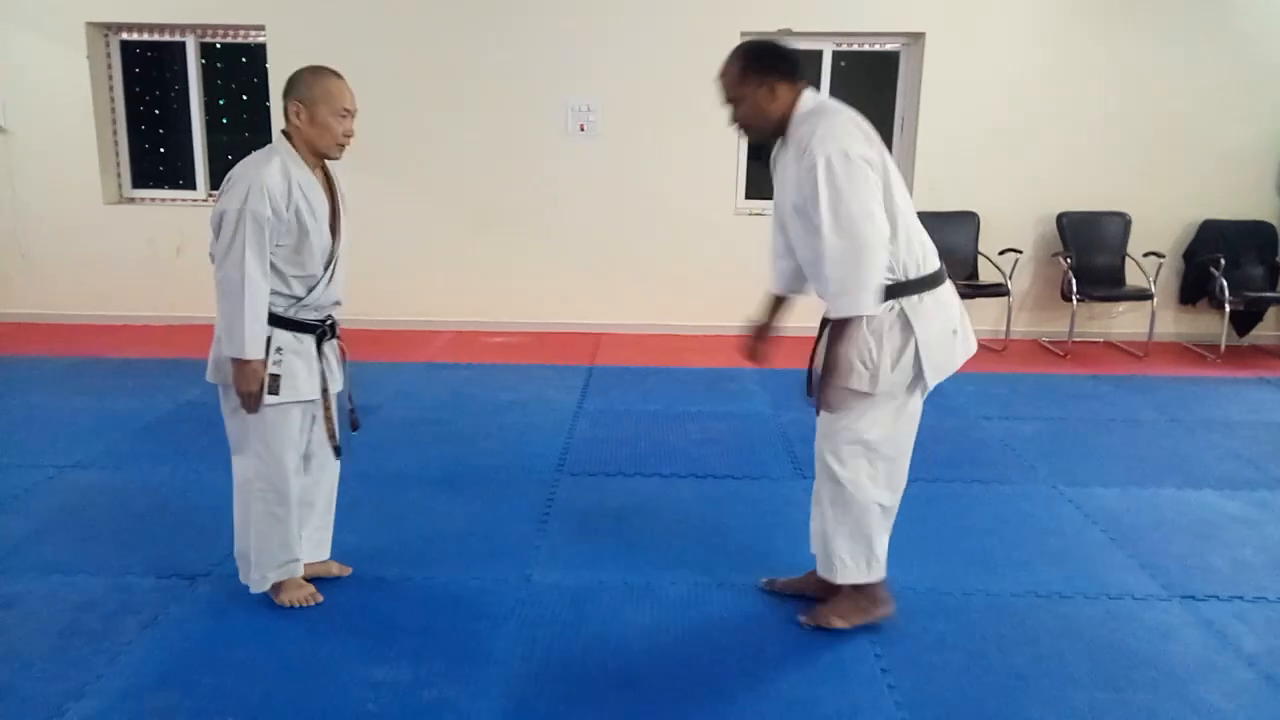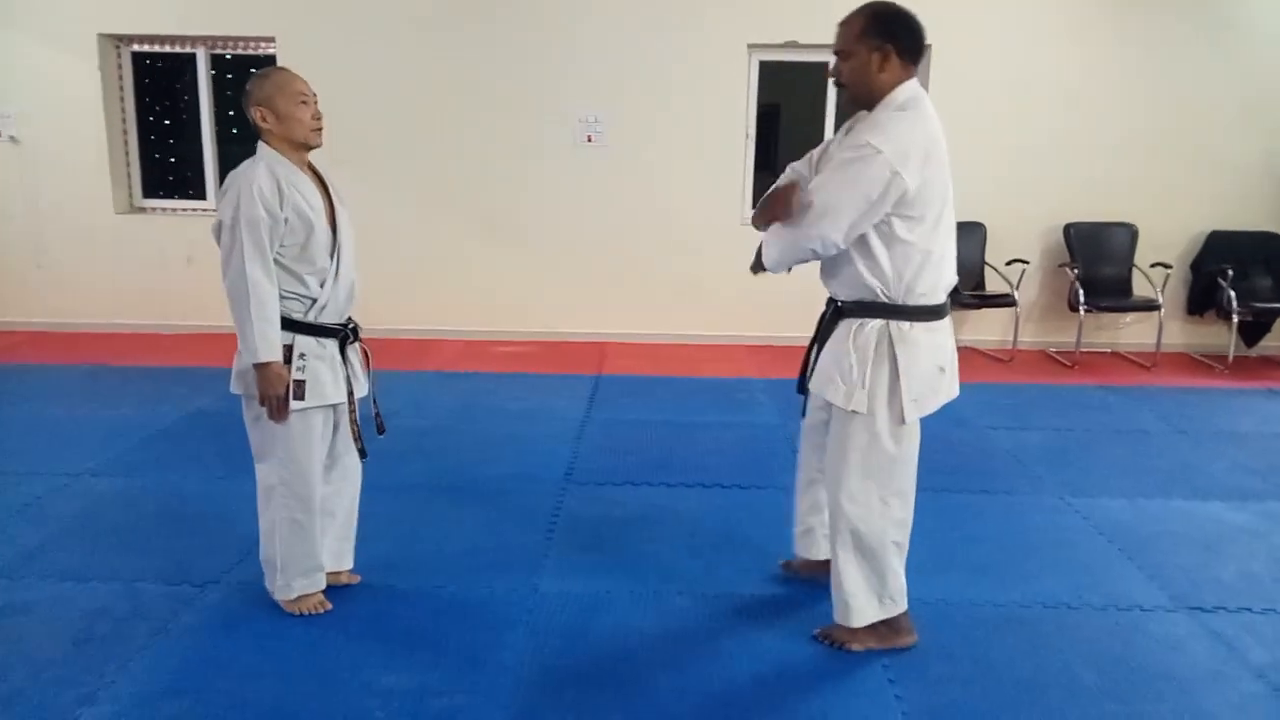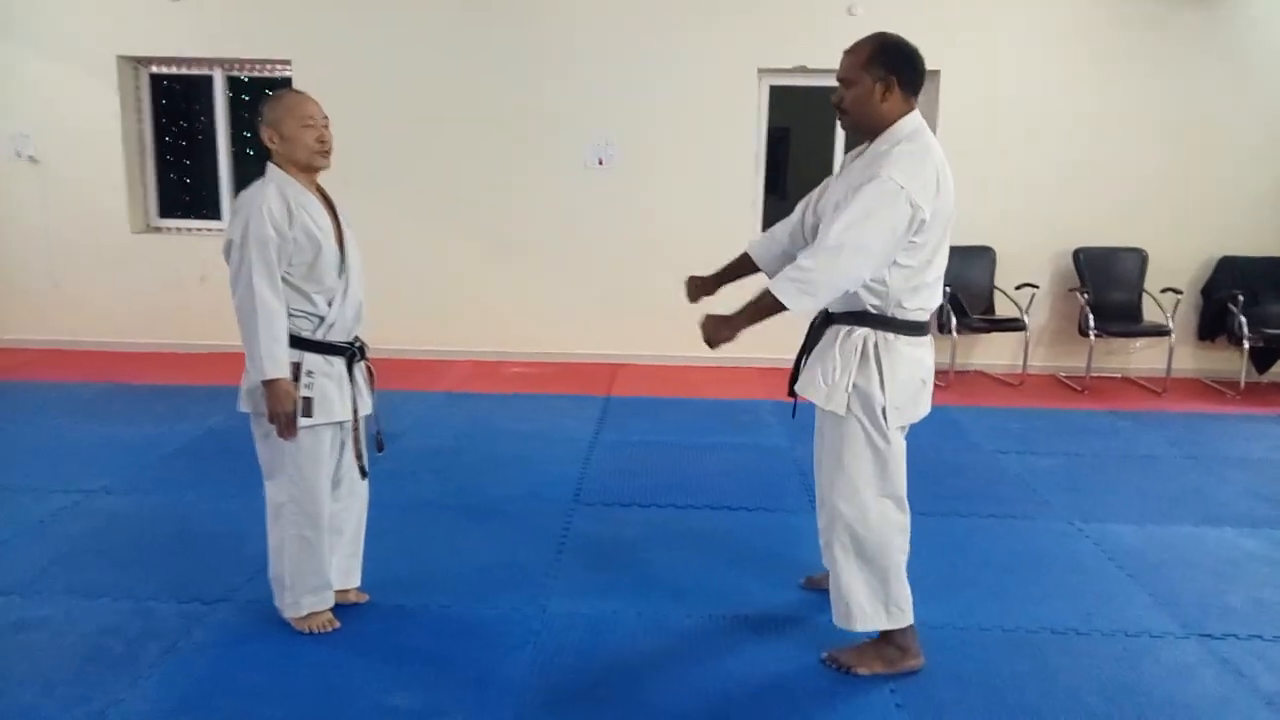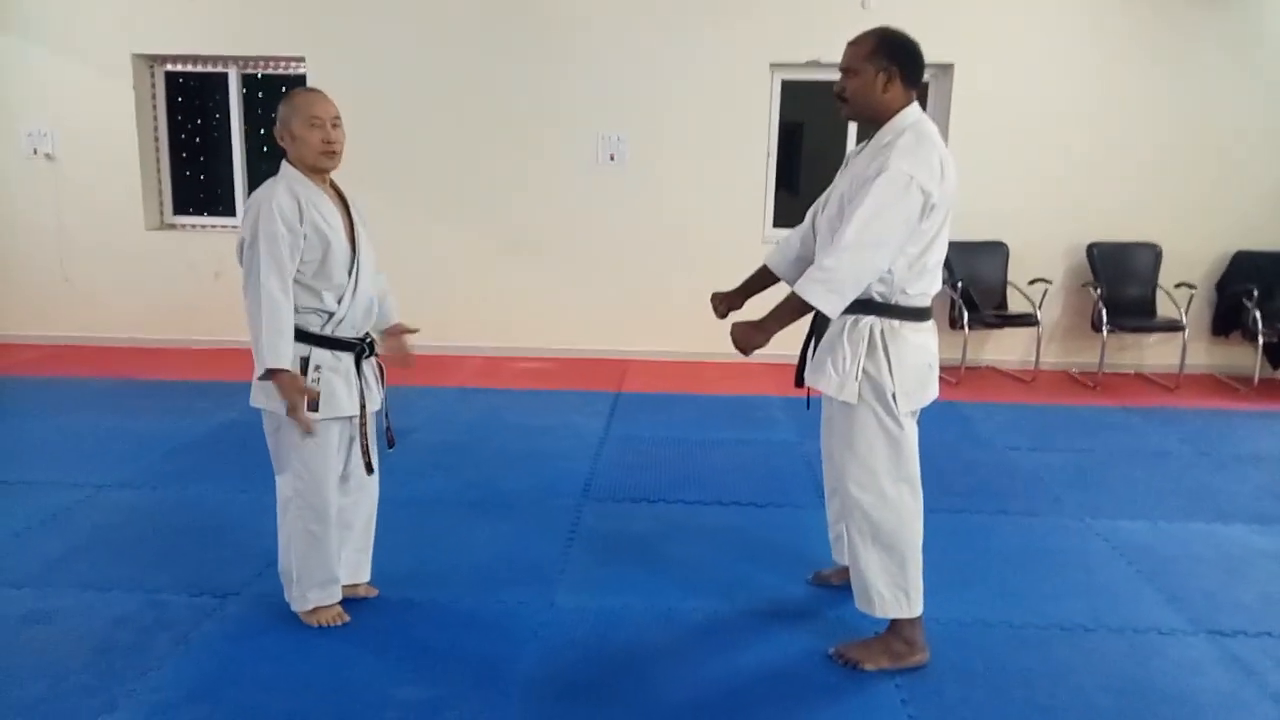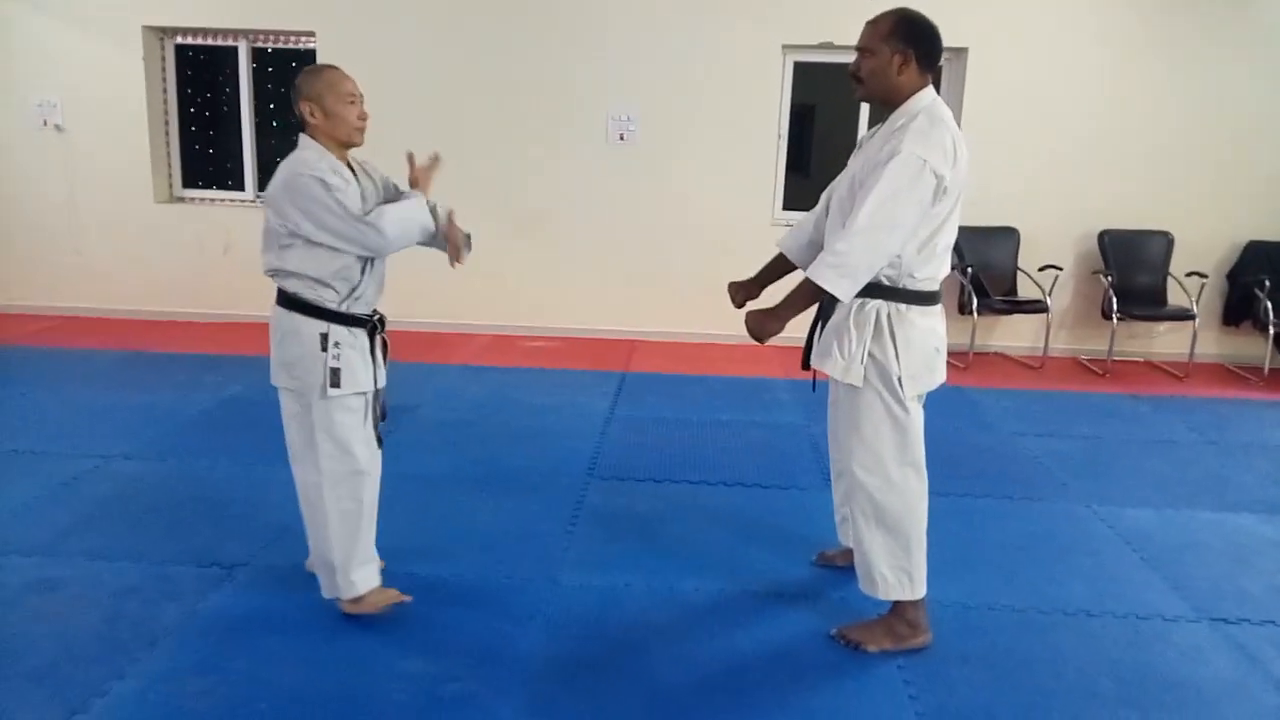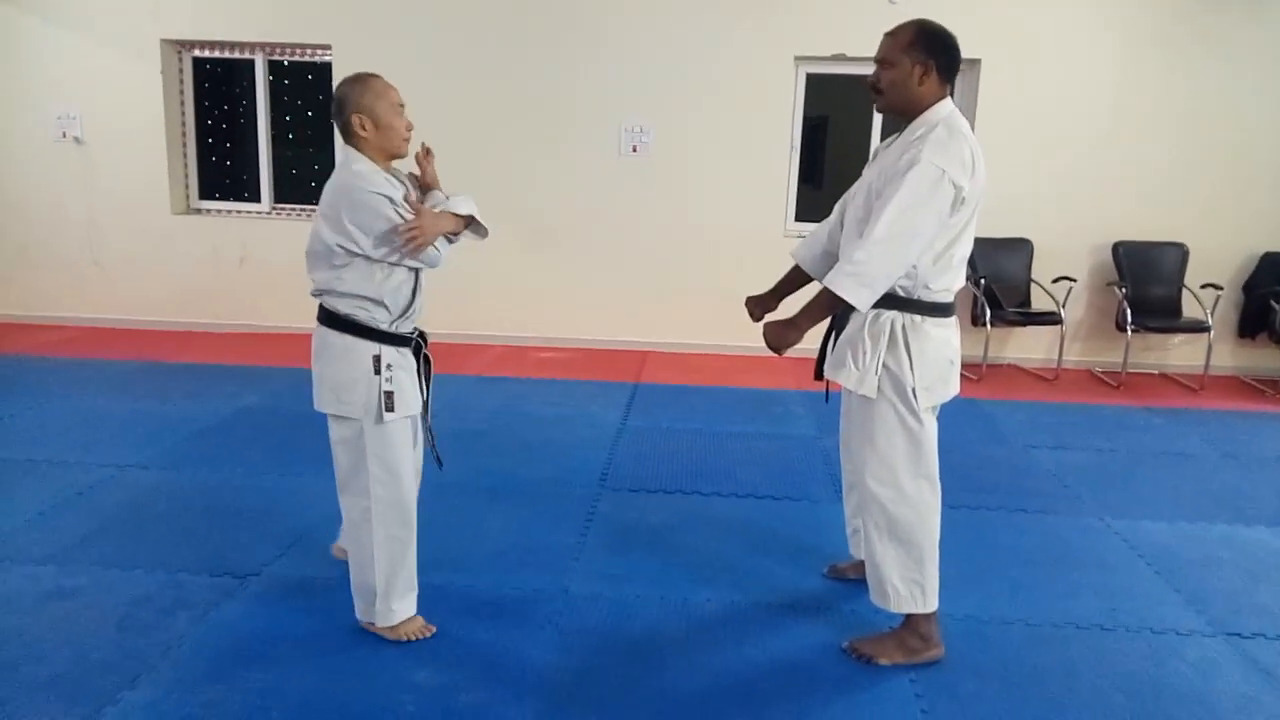
dt=0.5s
person 1, frame 1
left shoulder: (829, 139)
right shoulder: (795, 140)
left elbow: (856, 251)
right elbow: (796, 243)
left wrist: (835, 351)
right wrist: (770, 315)
left hip: (896, 317)
right hip: (869, 312)
left knee: (851, 450)
right knee: (844, 447)
left ankle: (865, 589)
right ankle: (835, 570)
person 1, frame 2
left shoulder: (892, 141)
right shoulder: (874, 124)
left elbow: (815, 230)
right elbow: (806, 181)
left wrist: (771, 243)
right wrist: (781, 200)
left hip: (885, 339)
right hip: (863, 326)
left knee: (865, 479)
right knee: (824, 446)
left ankle: (886, 618)
right ankle: (830, 554)
person 1, frame 3
left shoulder: (906, 168)
right shoulder: (875, 156)
left elbow: (830, 262)
right elbow: (799, 229)
left wrist: (735, 322)
right wrist: (717, 279)
left hip: (874, 352)
right hip: (856, 342)
left knee: (862, 489)
right knee: (847, 480)
left ankle: (896, 638)
right ankle: (853, 573)
person 1, frame 4
left shoulder: (911, 153)
right shoulder: (876, 148)
left elbow: (850, 259)
right elbow: (811, 236)
left wrist: (765, 327)
right wrist: (740, 293)
left hip: (880, 342)
right hip: (856, 336)
left knee: (878, 479)
right knee: (850, 467)
left ankle: (905, 633)
right ankle: (858, 563)
person 1, frame 5
left shoulder: (923, 138)
right shoulder: (893, 132)
left elbow: (863, 243)
right elbow: (826, 219)
left wrist: (780, 314)
right wrist: (758, 282)
left hip: (889, 325)
right hip: (866, 318)
left knee: (884, 462)
right knee: (856, 451)
left ankle: (908, 616)
right ankle: (862, 546)
person 1, frame 6
left shoulder: (941, 150)
right shoulder: (907, 143)
left elbow: (878, 253)
right elbow: (840, 229)
left wrist: (797, 325)
right wrist: (774, 294)
left hip: (903, 337)
right hip: (877, 329)
left knee: (897, 475)
right knee: (868, 461)
left ankle: (920, 628)
right ankle: (873, 557)
person 2, frame 1
left shoulder: (322, 177)
right shoulder: (261, 179)
right elbow: (240, 274)
right wrist: (246, 359)
left hip: (313, 344)
right hip: (270, 348)
left knee: (319, 455)
right knee: (272, 464)
left ankle: (306, 553)
right ankle: (276, 570)
person 2, frame 2
left shoulder: (313, 179)
right shoulder: (253, 185)
right elbow: (249, 280)
right wrist: (266, 363)
left hip: (333, 350)
right hip: (290, 356)
left knee: (340, 466)
right knee: (293, 475)
left ankle: (325, 561)
right ankle: (292, 581)
person 2, frame 3
left shoulder: (320, 200)
right shoulder: (264, 204)
right elbow: (258, 298)
right wrist: (275, 379)
left hip: (340, 367)
right hip: (299, 372)
left knee: (346, 483)
right knee: (302, 492)
left ankle: (336, 580)
right ankle: (302, 599)
person 2, frame 4
left shoulder: (340, 200)
right shoulder: (276, 203)
right elbow: (268, 292)
left wrist: (385, 324)
right wrist: (281, 370)
left hip: (354, 360)
right hip: (302, 367)
left knee: (357, 477)
right knee: (310, 485)
left ankle: (346, 574)
right ankle: (312, 593)
person 2, frame 5
left shoulder: (357, 172)
right shoulder: (304, 178)
left elbow: (393, 210)
right elbow: (375, 230)
left wrist: (447, 227)
right wrist: (423, 198)
left hip: (355, 334)
right hip: (316, 338)
left knee: (360, 453)
right knee: (336, 462)
left ankle: (339, 552)
right ankle: (353, 583)
person 2, frame 6
left shoulder: (388, 179)
right shoulder: (358, 191)
left elbow: (461, 211)
right elbow: (428, 252)
left wrist: (443, 216)
right wrist: (433, 198)
left hip: (387, 349)
right hip: (362, 355)
left knee: (400, 464)
right knee: (379, 485)
left ankle: (357, 545)
right ankle: (384, 609)
